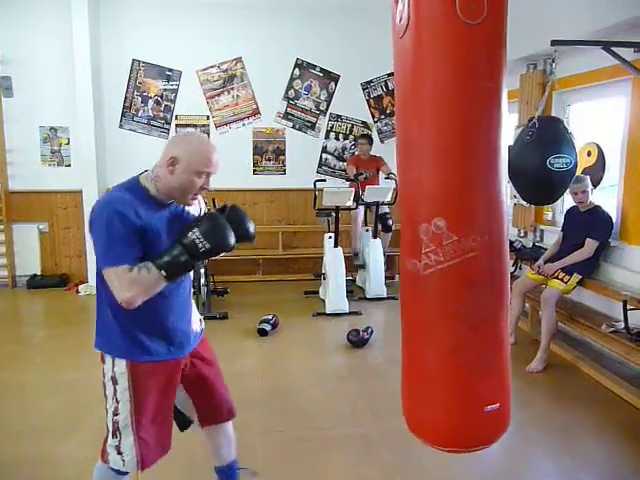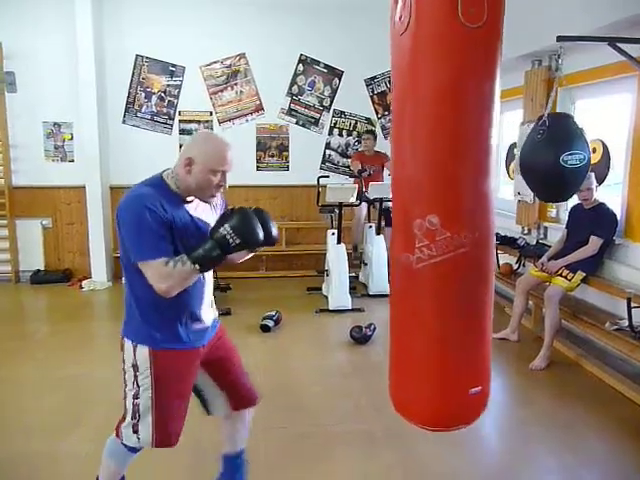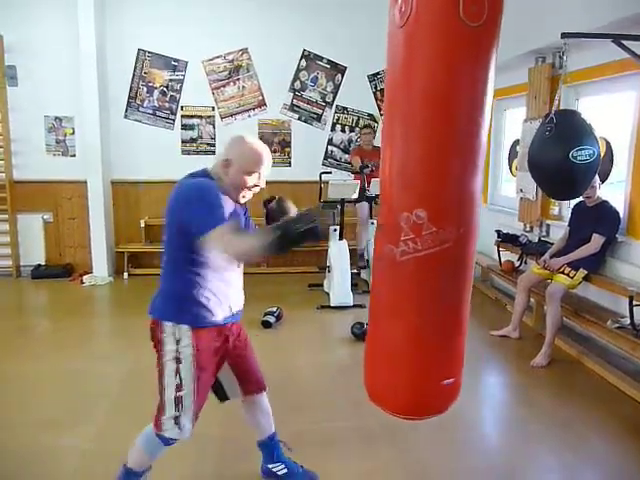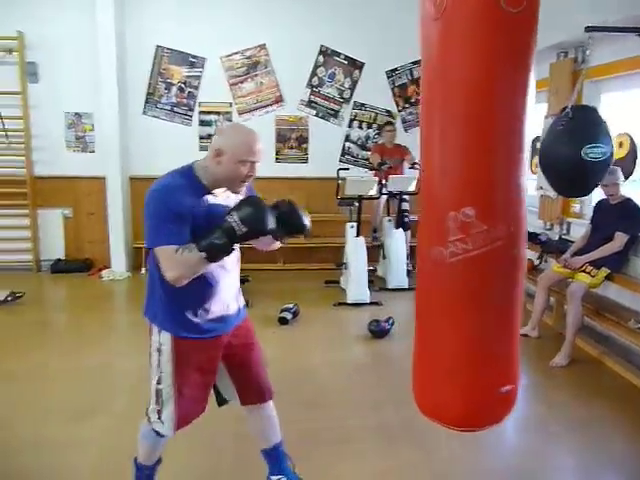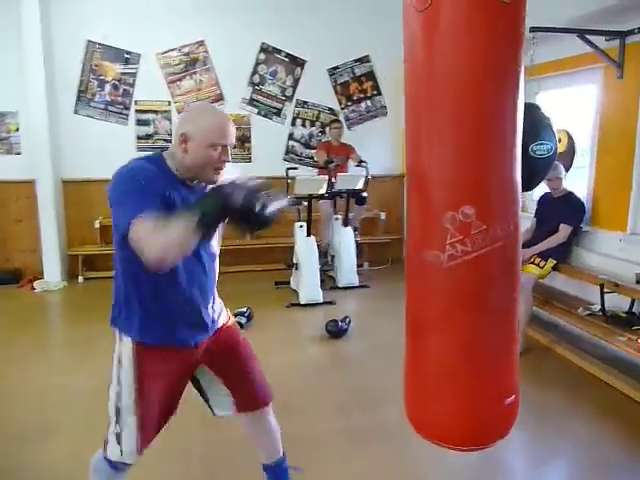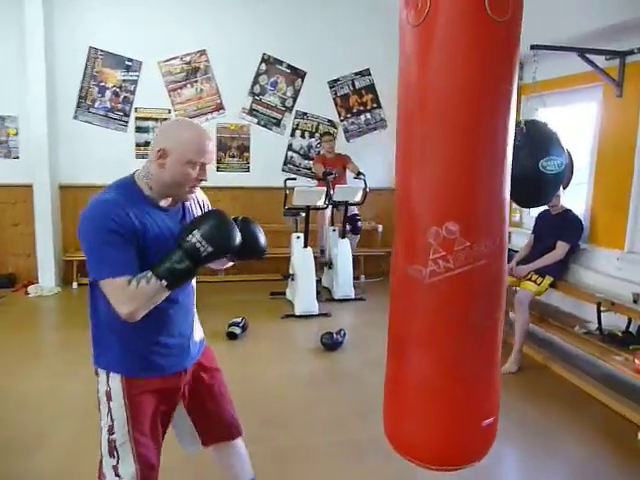
dt=0.5s
person 1, frame 1
left shoulder: (183, 200)
right shoulder: (116, 209)
left elbow: (211, 248)
right elbow: (128, 292)
left wrist: (230, 232)
right wrist: (187, 251)
left hip: (189, 338)
right hip: (135, 354)
left knee: (218, 414)
person 1, frame 2
left shoulder: (207, 198)
right shoulder: (141, 205)
left elbow: (233, 253)
right elbow: (164, 283)
left wrist: (252, 236)
right wrist: (215, 246)
left hip: (206, 329)
right hip: (157, 341)
left knee: (240, 401)
right knee: (140, 432)
person 1, frame 3
left shoulder: (233, 195)
right shoulder: (197, 193)
left elbow: (245, 249)
right elbow: (231, 249)
left wrist: (276, 223)
right wrist: (287, 233)
left hip: (224, 317)
right hip: (184, 322)
left knee: (254, 388)
right knee: (176, 425)
person 1, frame 4
left shoulder: (236, 187)
right shoulder: (168, 194)
left elbow: (264, 242)
right elbow: (175, 271)
left wrist: (283, 225)
right wrist: (226, 235)
left hip: (232, 318)
right hip: (182, 329)
left knee: (259, 396)
right knee: (166, 416)
person 1, frame 5
left shoulder: (209, 177)
right shoulder: (136, 178)
right elbow: (157, 249)
right wrist: (216, 207)
left hip: (209, 320)
right hip: (148, 333)
left knee: (256, 401)
right knee: (127, 446)
person 1, frame 6
left shoulder: (191, 200)
right shoulder: (107, 213)
left elbow: (216, 259)
right elbow: (128, 305)
left wrist: (238, 244)
right wrist: (187, 255)
left hip: (191, 353)
right hip: (133, 369)
left knee: (227, 434)
person 2, frame 1
left shoulder: (601, 217)
right shoulder: (571, 212)
left elbow: (588, 251)
left wrist: (556, 265)
right wrist: (543, 260)
left hip: (577, 266)
right hip: (555, 262)
left knee: (547, 297)
right knee: (518, 286)
left ankle: (542, 355)
right ankle: (510, 334)
person 2, frame 2
left shoulder: (606, 215)
right shoulder: (575, 210)
left elbow: (592, 249)
left wrist: (560, 263)
right wrist: (546, 257)
left hip: (581, 264)
right hip: (560, 259)
left knee: (551, 294)
right knee: (522, 283)
left ankle: (545, 353)
right ankle: (512, 330)
person 2, frame 3
left shoulder: (609, 213)
right shoulder: (578, 207)
left elbow: (595, 246)
left wrist: (562, 260)
right wrist: (548, 254)
left hip: (583, 262)
right hip: (562, 257)
left knee: (553, 292)
right knee: (523, 280)
left ankle: (547, 350)
right ankle: (513, 328)
person 2, frame 4
right shoulder: (601, 205)
left elbow: (618, 245)
left wrist: (583, 259)
right wrist: (570, 253)
left hip: (606, 261)
right hip: (583, 255)
left knee: (574, 291)
right knee: (544, 279)
left ankle: (567, 350)
right ankle: (533, 327)
person 2, frame 5
left shoulder: (574, 203)
right shoulder: (544, 199)
left elbow: (562, 236)
left wrist: (531, 251)
right wrist: (519, 245)
left hip: (551, 252)
right hip: (529, 248)
left knee: (523, 283)
left ankle: (520, 339)
person 2, frame 6
left shoulder: (572, 221)
right shoulder: (542, 216)
left elbow: (559, 253)
left wrist: (527, 267)
right wrist: (514, 262)
left hip: (548, 269)
right hip: (526, 264)
left knee: (521, 299)
left ankle: (516, 355)
person 3, frame 1
left shoulder: (377, 160)
right shoulder: (353, 159)
left elbow: (387, 170)
right elbow: (350, 171)
left wrist: (391, 175)
right wrist: (355, 176)
left knee: (387, 223)
right knee: (357, 218)
right ankle: (356, 254)
person 3, frame 2
left shoulder: (382, 156)
right shoulder: (357, 155)
left elbow: (390, 166)
right elbow: (355, 166)
right wrist: (359, 171)
right hip: (362, 191)
left knee: (390, 215)
right knee: (360, 216)
left ankle: (388, 250)
right ankle: (356, 249)
person 3, frame 3
left shoulder: (379, 151)
right shoulder: (356, 151)
right elbow: (356, 162)
right wrist: (361, 167)
right hip: (362, 188)
right knee: (363, 220)
right ankle: (361, 255)
person 3, frame 4
left shoulder: (402, 149)
right shoulder: (377, 148)
left elbow: (410, 159)
right elbow: (375, 160)
left wrist: (414, 163)
right wrist: (379, 164)
right knee: (380, 201)
left ankle: (405, 256)
right ankle: (375, 229)
person 3, frame 5
left shoulder: (347, 148)
right shoulder: (323, 146)
left elbow: (356, 157)
right elbow: (322, 158)
left wrist: (361, 162)
right wrist: (327, 162)
left knee: (362, 197)
right knee: (326, 217)
left ankle: (353, 229)
right ankle: (324, 254)
person 3, frame 6
left shoulder: (343, 158)
right shoulder: (319, 159)
left elbow: (353, 167)
right elbow: (319, 170)
left wrist: (359, 173)
right wrist: (324, 174)
left knee: (356, 224)
right knee: (324, 214)
right ankle: (322, 250)
